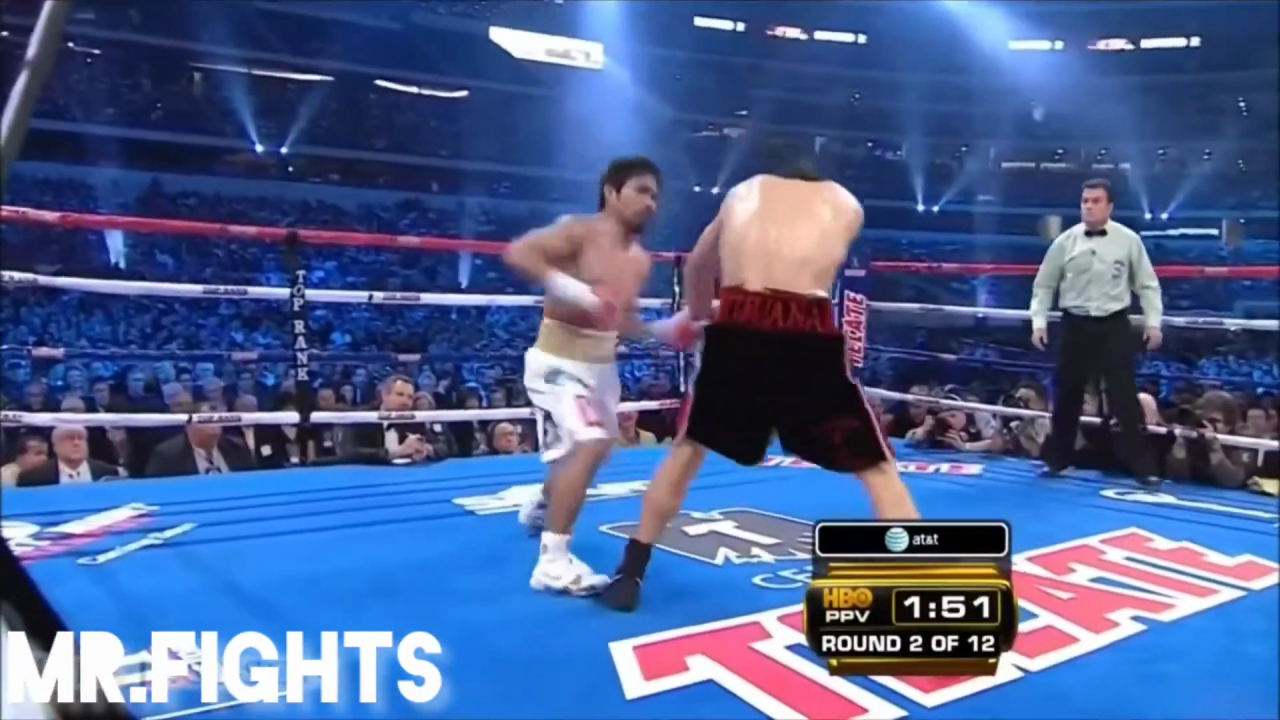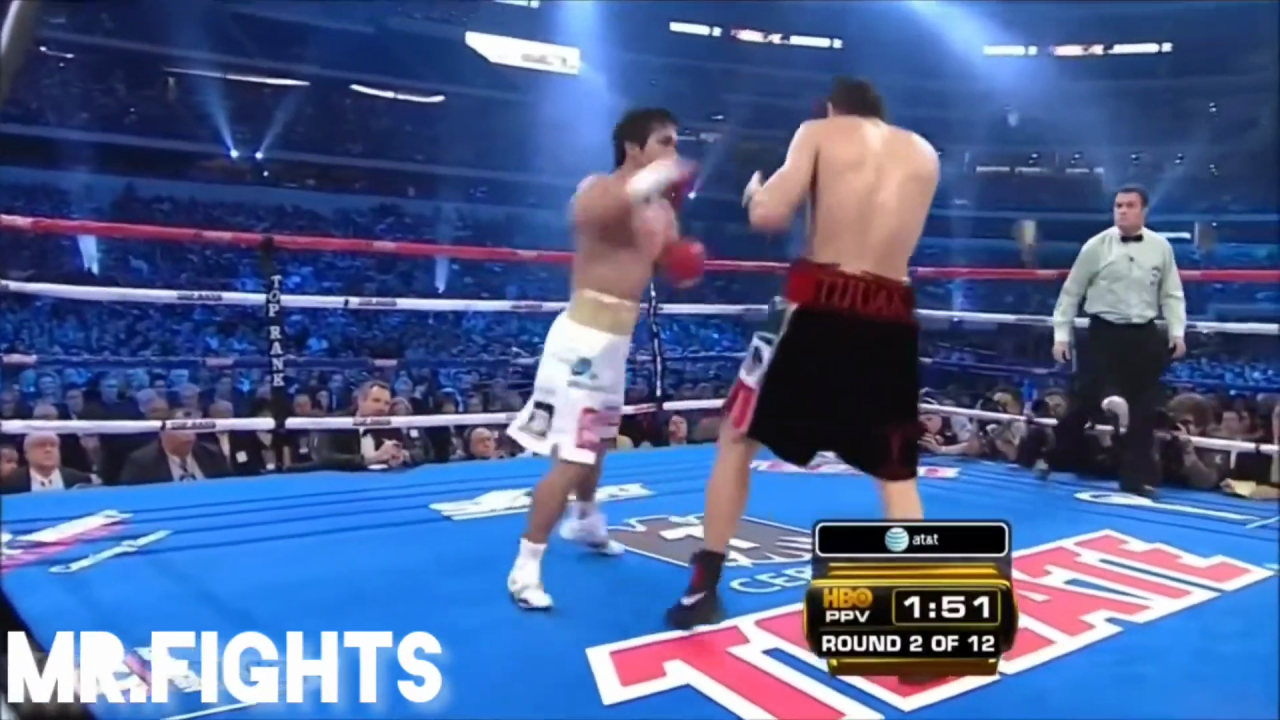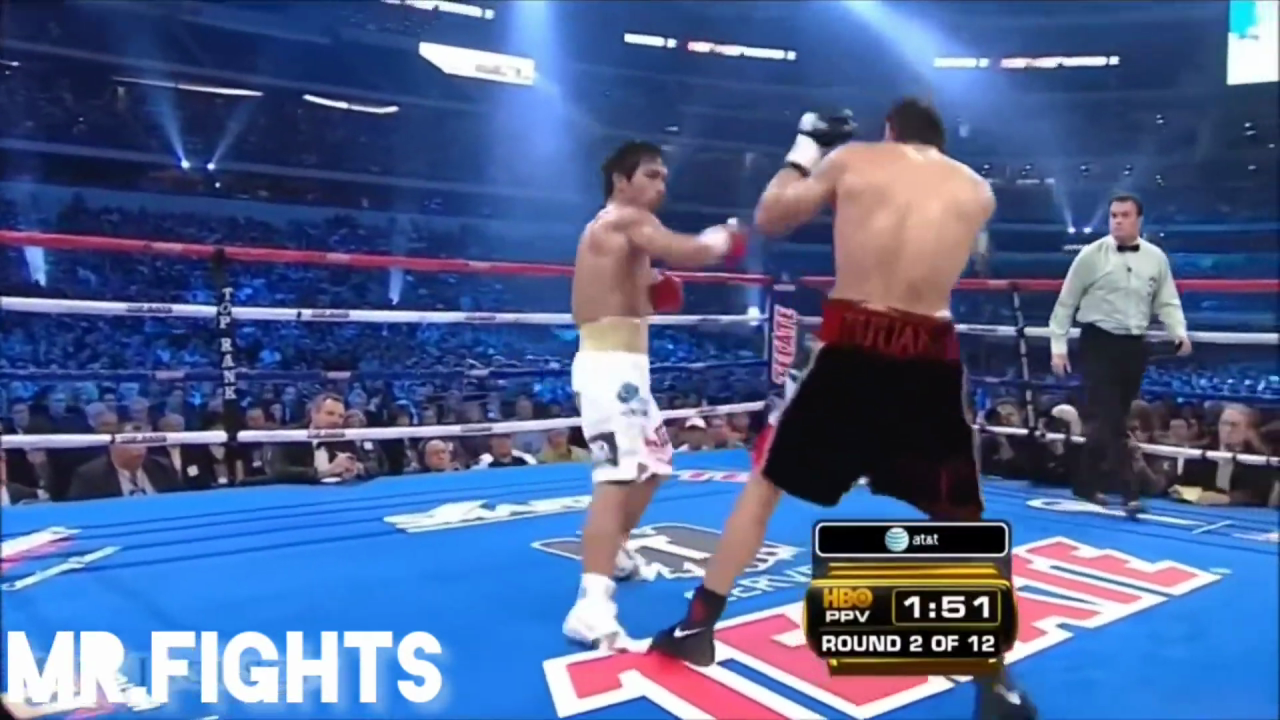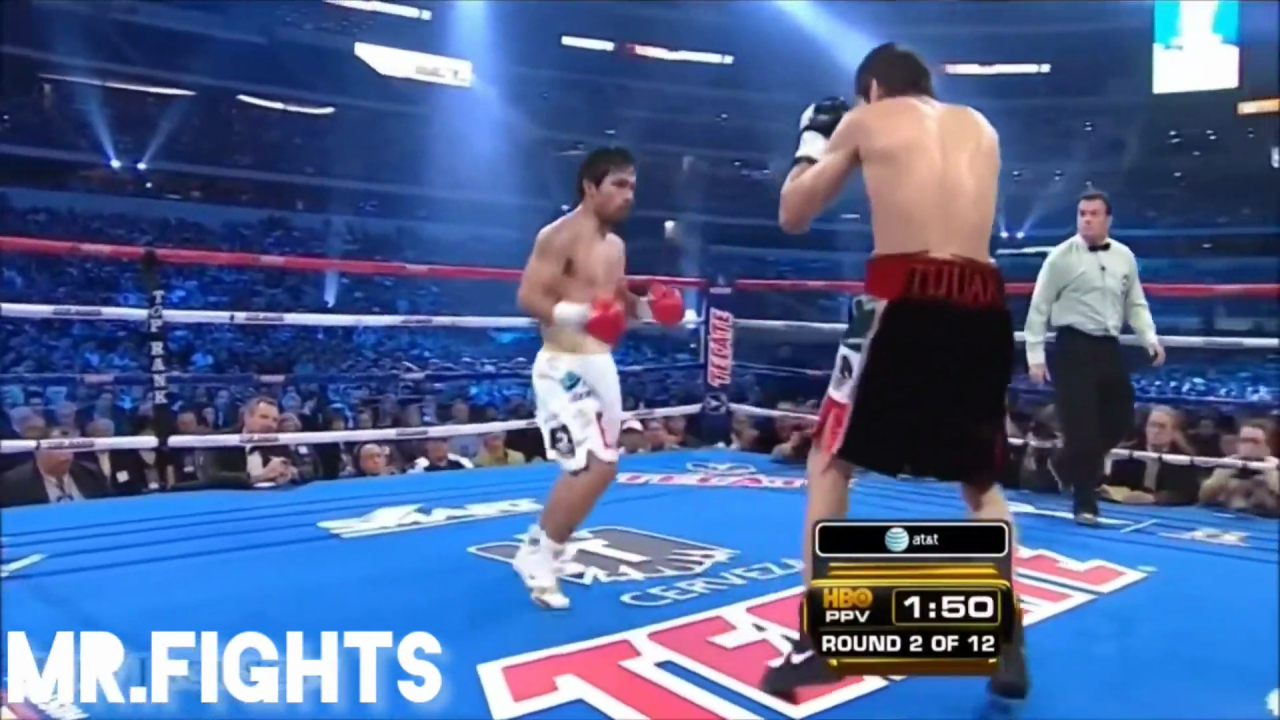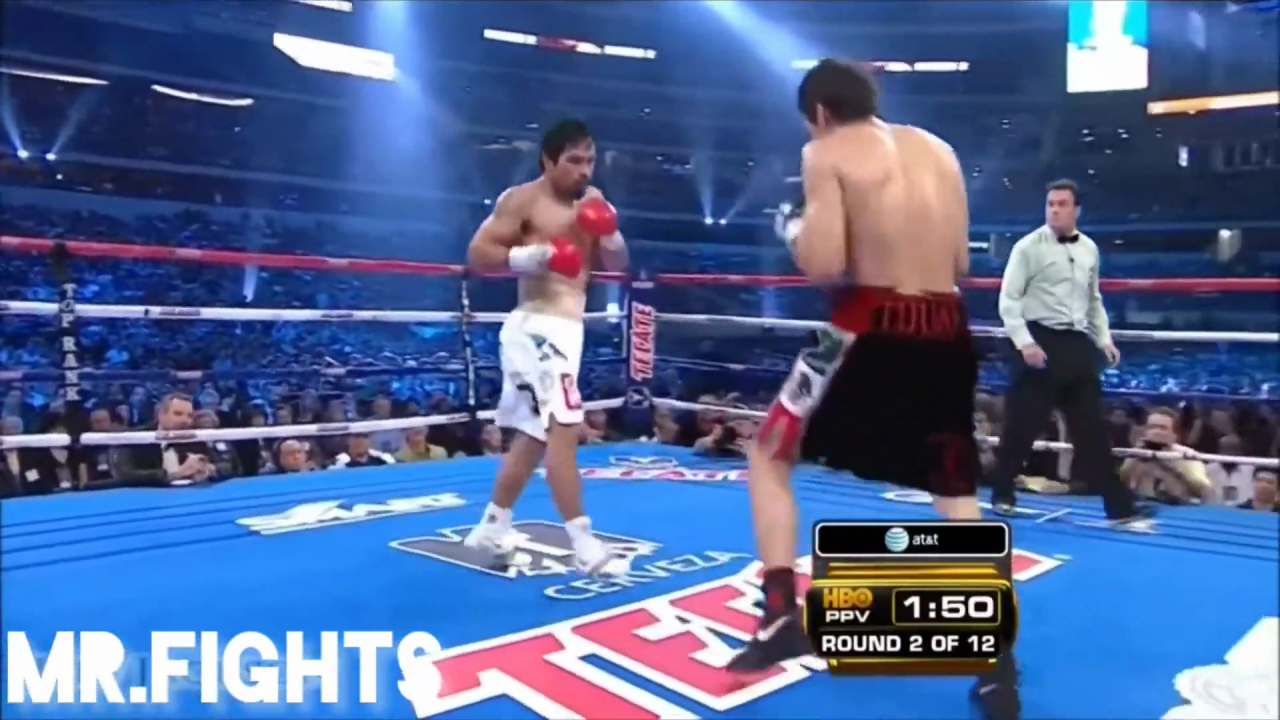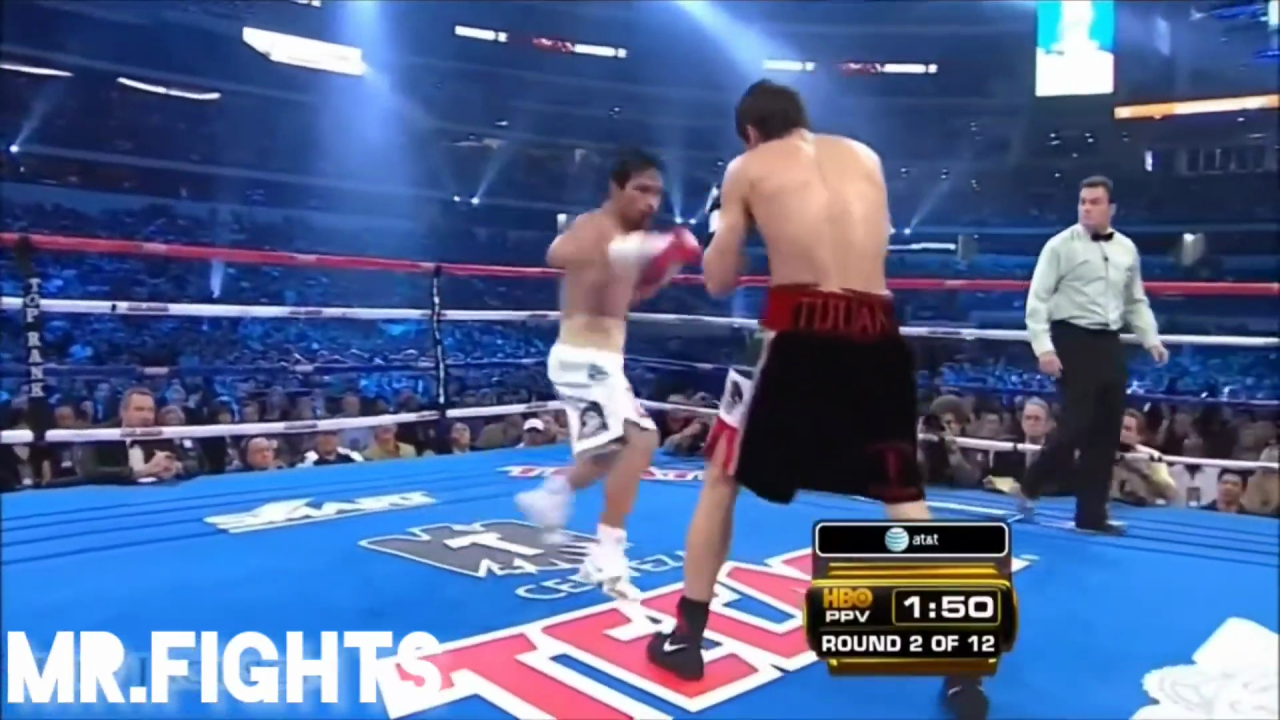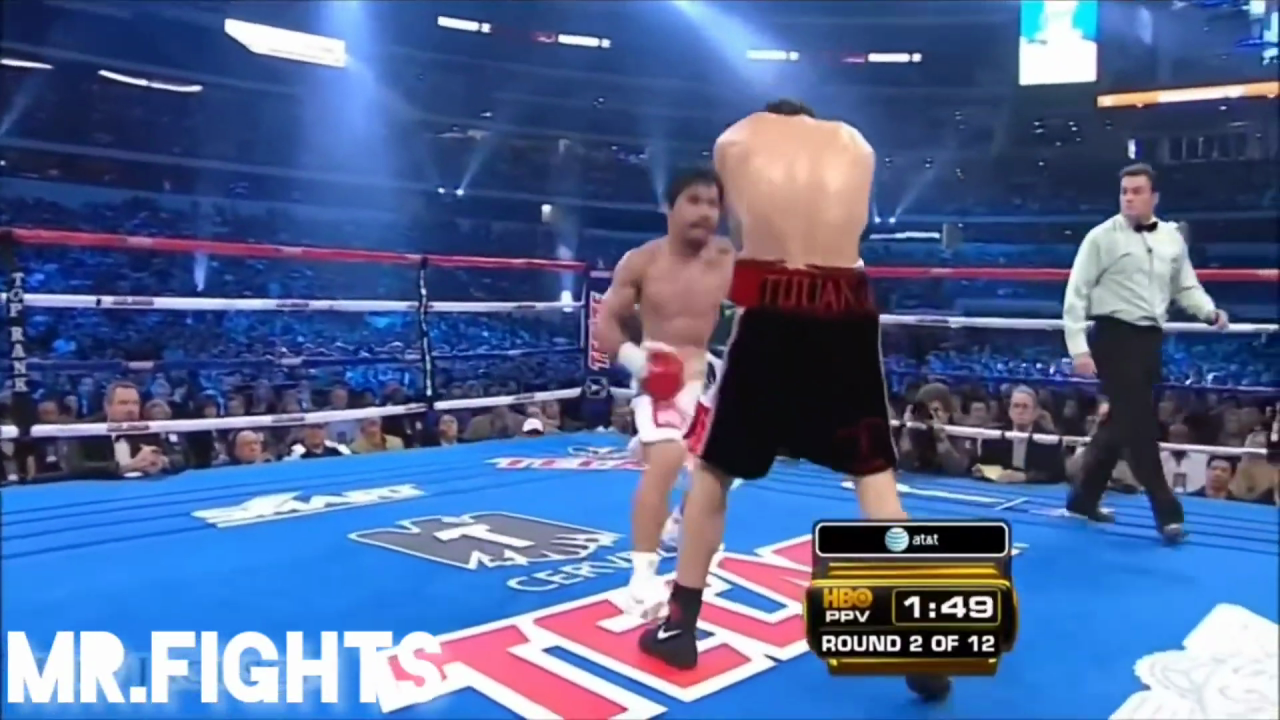
dt=0.3s
person 1, frame 1
left shoulder: (744, 190)
right shoulder: (846, 205)
left elbow: (697, 263)
left wrist: (697, 315)
left hip: (737, 326)
right hip: (809, 332)
left knee: (687, 450)
right knee: (878, 470)
left ankle: (628, 576)
person 1, frame 2
left shoulder: (818, 134)
right shoulder: (925, 156)
left elbow: (768, 216)
left wrist: (760, 186)
left hip: (816, 305)
right hip: (890, 319)
left knee: (738, 440)
right knee: (898, 478)
left ankle: (704, 587)
person 1, frame 3
left shoulder: (852, 160)
right shoulder: (975, 191)
left elbow: (769, 219)
left wrist: (805, 151)
left hip: (849, 345)
right hip: (928, 357)
left knee: (764, 484)
right knee: (960, 522)
left ankle: (696, 625)
person 1, frame 4
left shoulder: (864, 121)
right shoulder: (981, 128)
left elbow: (793, 214)
left wrist: (813, 140)
left hip: (901, 304)
right hip: (976, 308)
left knee: (829, 467)
right knee: (981, 488)
left ankle: (818, 643)
right ankle: (1008, 655)
person 1, frame 5
left shoulder: (829, 154)
right shoulder: (939, 150)
left elbow: (823, 263)
right elbow: (960, 262)
left wrist: (798, 230)
left hip: (872, 330)
right hip: (944, 331)
left knee: (769, 456)
right knee: (957, 500)
left ankle: (783, 614)
person 1, frame 6
left shoulder: (747, 169)
right shoulder: (864, 156)
left elbow: (719, 280)
left wrist: (724, 216)
left hip: (799, 330)
right hip: (876, 332)
left knee: (723, 478)
right knee: (906, 499)
left ankle: (686, 635)
right ankle: (957, 665)
person 1, frame 7
left shoulder: (736, 138)
right shoulder: (856, 143)
left hip: (769, 308)
right hip: (847, 308)
left knee: (712, 466)
right knee: (874, 473)
left ankle: (678, 624)
person 2, frame 1
left shoulder: (640, 260)
right shoulder: (579, 230)
right elbow: (518, 253)
left wrist: (666, 330)
right wrist: (568, 289)
left hip: (600, 368)
right hip: (557, 365)
left knee: (585, 447)
right knee: (588, 450)
left ankle: (541, 508)
right ankle: (553, 561)
person 2, frame 2
left shoulder: (662, 211)
right shoulder: (601, 190)
left elbow: (673, 269)
right elbow: (588, 219)
left wrist: (684, 260)
right wrist: (655, 179)
left hip: (617, 343)
right hip: (582, 343)
left knee: (595, 445)
right knee: (571, 458)
left ankle: (585, 523)
right ankle: (526, 567)
person 2, frame 3
left shoulder: (615, 229)
right shoulder: (626, 219)
right elbow: (685, 252)
left wrist: (652, 291)
right wrist: (724, 238)
left hip: (625, 371)
right hip: (610, 370)
left knee: (650, 471)
right knee: (618, 484)
left ankle: (613, 553)
right ankle: (591, 608)
person 2, frame 4
left shoulder: (615, 245)
right shoulder: (561, 235)
right elbow: (529, 296)
left wrist: (648, 308)
right wrist: (576, 317)
left hip: (598, 366)
right hip: (565, 367)
left knee: (587, 469)
right knee: (596, 467)
left ankle: (536, 549)
right ankle: (543, 563)
person 2, frame 5
left shoulder: (590, 200)
right shoulder: (521, 200)
left elbow: (616, 264)
right elbow: (479, 253)
left wrist: (608, 234)
right wrist: (531, 256)
left hip: (565, 330)
right hip: (537, 329)
left knee: (533, 437)
right knee: (563, 430)
left ankle: (493, 526)
right ankle: (585, 545)
person 2, frame 6
left shoulder: (638, 236)
right shoulder: (591, 228)
left elbow: (637, 290)
right elbow: (562, 258)
left wrist: (663, 269)
right wrist: (628, 250)
left hip: (603, 361)
right hip: (581, 361)
left knee: (638, 442)
right knee: (635, 446)
left ankle: (551, 494)
right ankle: (609, 559)
person 2, frame 7
left shoulder: (728, 258)
right shoulder: (641, 260)
right elbow: (604, 323)
right wrist: (634, 358)
left hip: (706, 383)
right hip: (658, 385)
right knee: (663, 461)
right ankle: (643, 581)
person 3, frame 1
left shoulder: (1129, 240)
right shoulder: (1065, 242)
left elbow: (1147, 285)
right elbow: (1044, 285)
left wrist: (1153, 323)
right wrist: (1039, 322)
left hip: (1113, 326)
right hip: (1075, 326)
left knee: (1124, 396)
right knee: (1067, 396)
left ankle: (1142, 468)
right ankle: (1057, 458)
person 3, frame 2
left shoulder: (1161, 247)
right shoulder: (1097, 247)
left elbow: (1172, 294)
right elbow: (1071, 292)
left wrist: (1177, 331)
right wrist: (1061, 335)
left hip: (1143, 335)
right hip: (1104, 333)
left knee: (1145, 408)
right knee: (1084, 401)
left ankle: (1136, 476)
person 3, frame 3
left shoulder: (1156, 258)
right shoulder: (1091, 255)
left elbow: (1167, 303)
right elbow: (1066, 303)
left wrist: (1179, 332)
right wrist: (1058, 347)
left hip: (1133, 345)
right hip: (1098, 343)
left knee: (1114, 419)
right knee: (1107, 416)
left ankle: (1085, 482)
right ankle: (1128, 492)
person 3, frame 4
left shoulder: (1124, 257)
right shoulder: (1061, 257)
left elbow: (1135, 304)
right elbow: (1039, 310)
left wrist: (1149, 338)
right wrist: (1036, 357)
left hip: (1110, 347)
right hip: (1075, 347)
left knee: (1119, 421)
right knee: (1081, 426)
left ankle: (1068, 467)
right ankle: (1084, 503)
person 3, frame 5
left shoulder: (1089, 249)
right shoulder: (1029, 247)
right elbow: (1009, 299)
left wrist: (1104, 339)
right wrist: (1024, 342)
left hip: (1077, 342)
right hip: (1041, 342)
left knee: (1092, 425)
right knee: (1023, 423)
left ankle: (1118, 505)
right ankle: (1002, 494)
person 3, frame 6
left shoulder: (1127, 249)
right shoulder: (1061, 246)
left elbow: (1135, 301)
right elbow: (1038, 300)
left wrist: (1151, 339)
right wrist: (1044, 348)
left hip: (1109, 344)
right hip: (1073, 341)
left knee: (1106, 432)
right knee: (1076, 424)
left ankle: (1091, 513)
right ankle: (1032, 483)
person 3, frame 7
left shoulder: (1172, 238)
right shoulder: (1102, 237)
left elbow: (1185, 287)
right elbow: (1076, 295)
left wrist: (1209, 311)
right wrist: (1078, 348)
left hip: (1150, 339)
right hip: (1116, 337)
left knee: (1120, 425)
right knee: (1138, 425)
left ankle: (1083, 498)
right ankle: (1167, 514)
